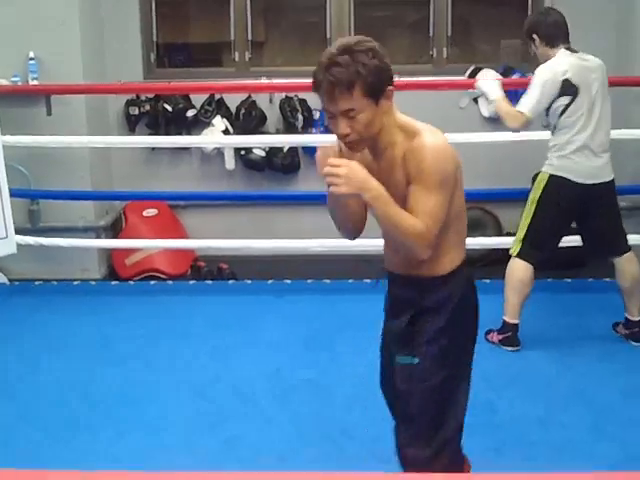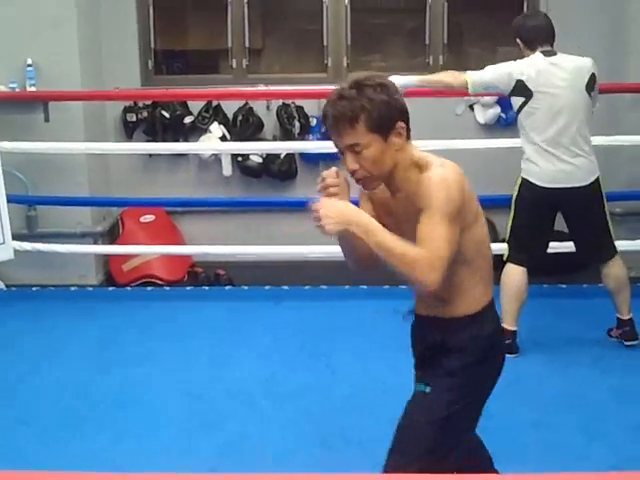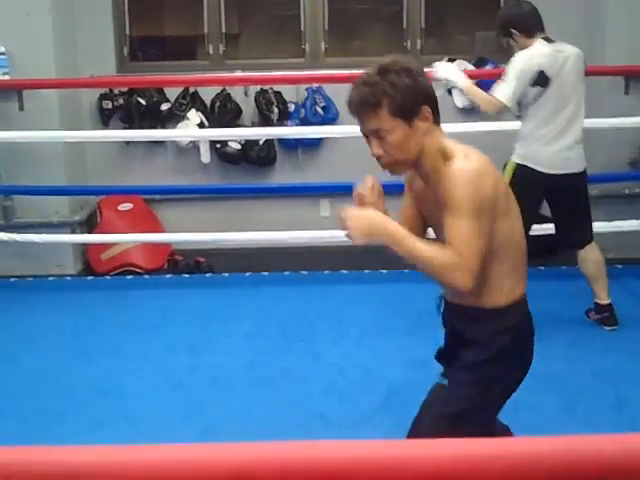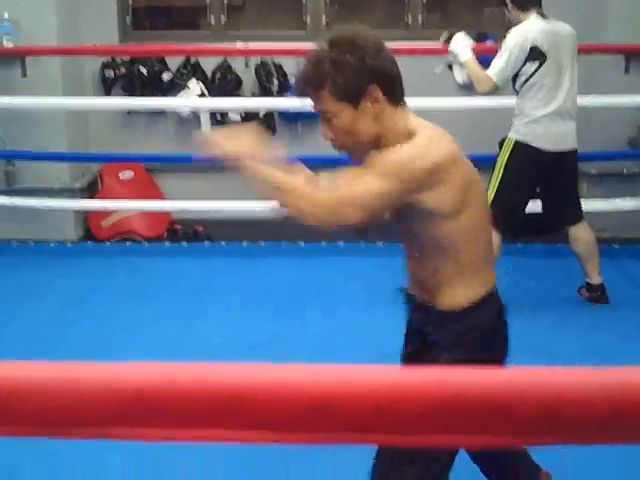
dt=0.7s
person 1, frame 1
left shoulder: (428, 149)
right shoulder: (355, 147)
left elbow: (421, 244)
right elbow: (352, 229)
left wrist: (369, 189)
right wrist: (338, 187)
left hip: (443, 301)
right hip: (401, 292)
left knee: (421, 443)
right knee: (403, 403)
right ankle: (456, 472)
person 1, frame 2
left shoulder: (440, 181)
right shoulder: (380, 185)
left elbow: (429, 274)
right elbow: (363, 261)
left wrist: (361, 222)
right wrist: (344, 212)
left hip: (467, 343)
right hip: (433, 332)
left knee: (408, 468)
right knee: (447, 433)
right ankle: (481, 474)
person 1, frame 3
left shoulder: (469, 171)
right shoulder: (420, 171)
left elbow: (459, 275)
right elbow: (409, 238)
left wrist: (383, 228)
right wrist: (377, 213)
left hip: (493, 336)
right hip: (470, 323)
right knee: (464, 425)
person 1, frame 4
left shoulder: (426, 156)
right shoulder: (386, 151)
left elbow: (329, 211)
right elbow: (355, 210)
left wrist: (251, 157)
right wrist: (310, 186)
left hip: (458, 333)
right hip: (433, 318)
person 2, frame 1
left shoulder: (550, 72)
right shoulder: (597, 66)
left elbow: (515, 122)
left wrist: (492, 90)
left hip: (562, 176)
right hip: (600, 176)
left knee: (523, 252)
left ankle: (508, 329)
person 2, frame 2
left shoulder: (517, 72)
right shoulder: (586, 67)
left elbow: (459, 80)
left wrist: (413, 80)
left hip: (539, 181)
right hip: (583, 178)
left knee: (518, 259)
right knee: (606, 254)
left ankle: (507, 335)
person 2, frame 3
left shoulder: (527, 61)
right shoulder: (574, 54)
left elbow: (491, 106)
left wrist: (457, 77)
left hip: (533, 166)
right hip: (572, 165)
right knee: (582, 239)
right ankle: (604, 308)
person 2, frame 4
left shoulder: (521, 36)
right shoulder: (567, 32)
left elbow: (485, 84)
left wrist: (463, 52)
left hip: (529, 141)
right hip: (565, 141)
left knee: (495, 218)
right knee: (573, 219)
right ankle: (596, 286)
